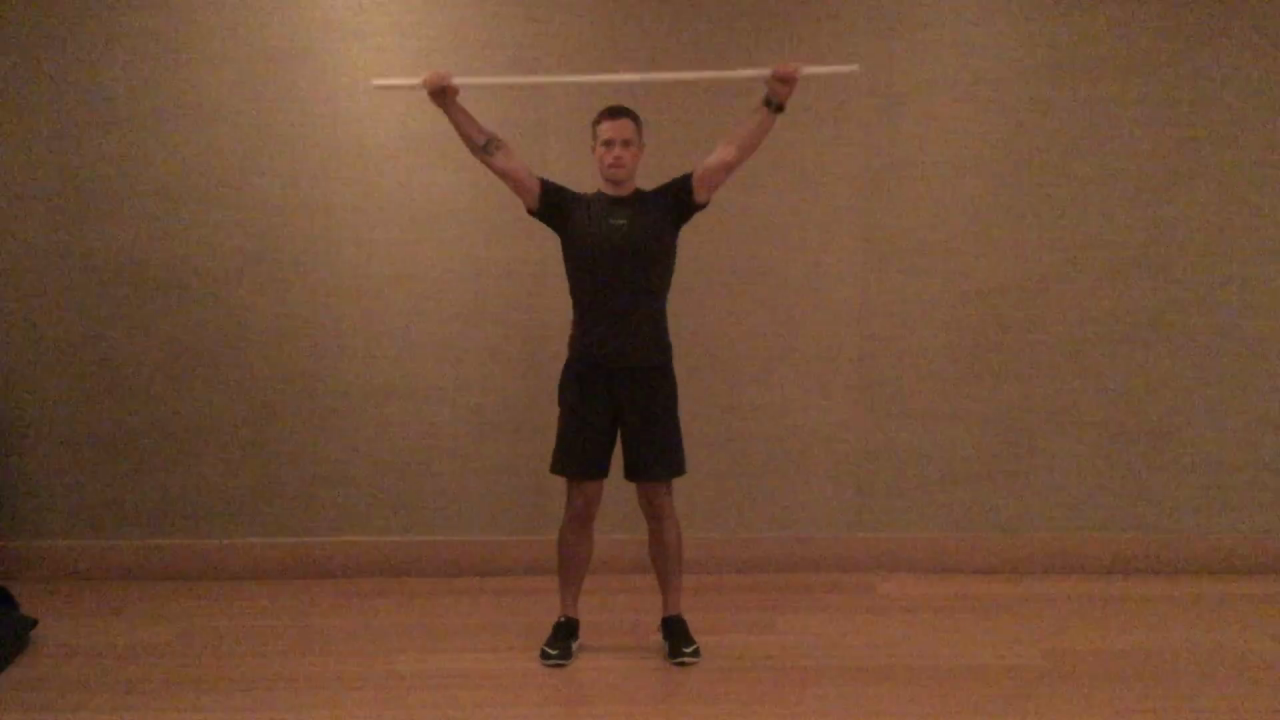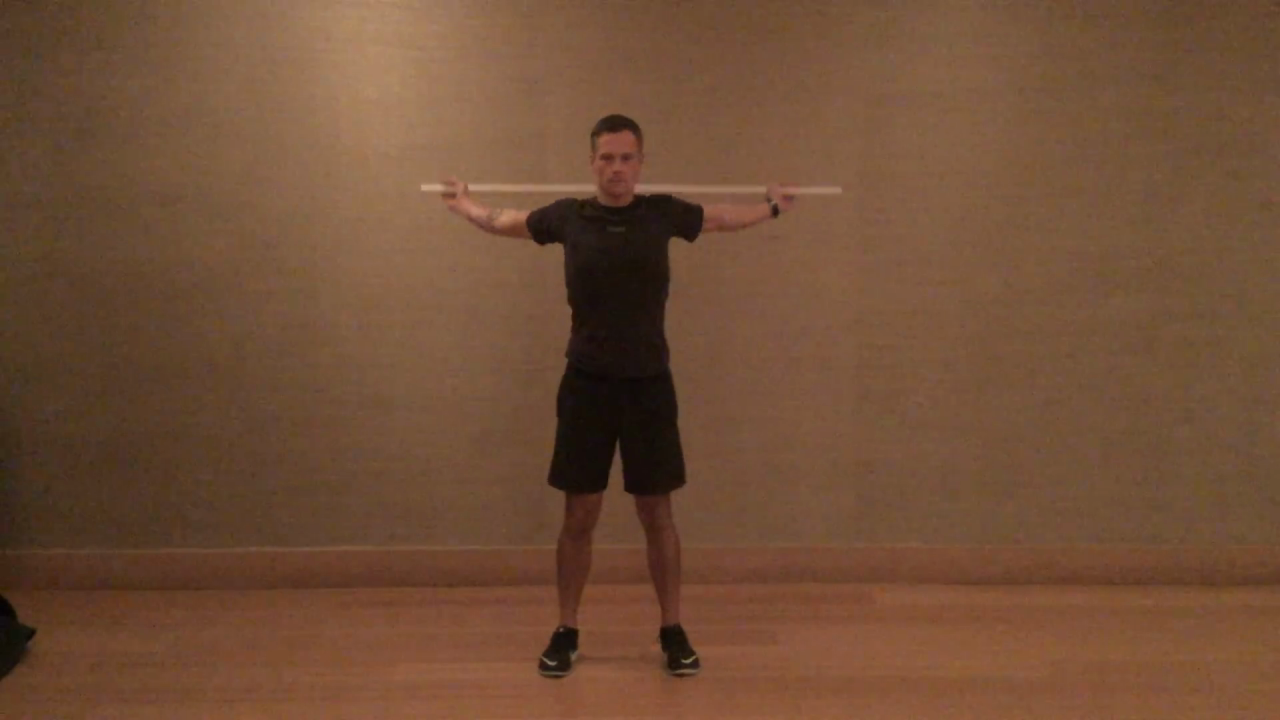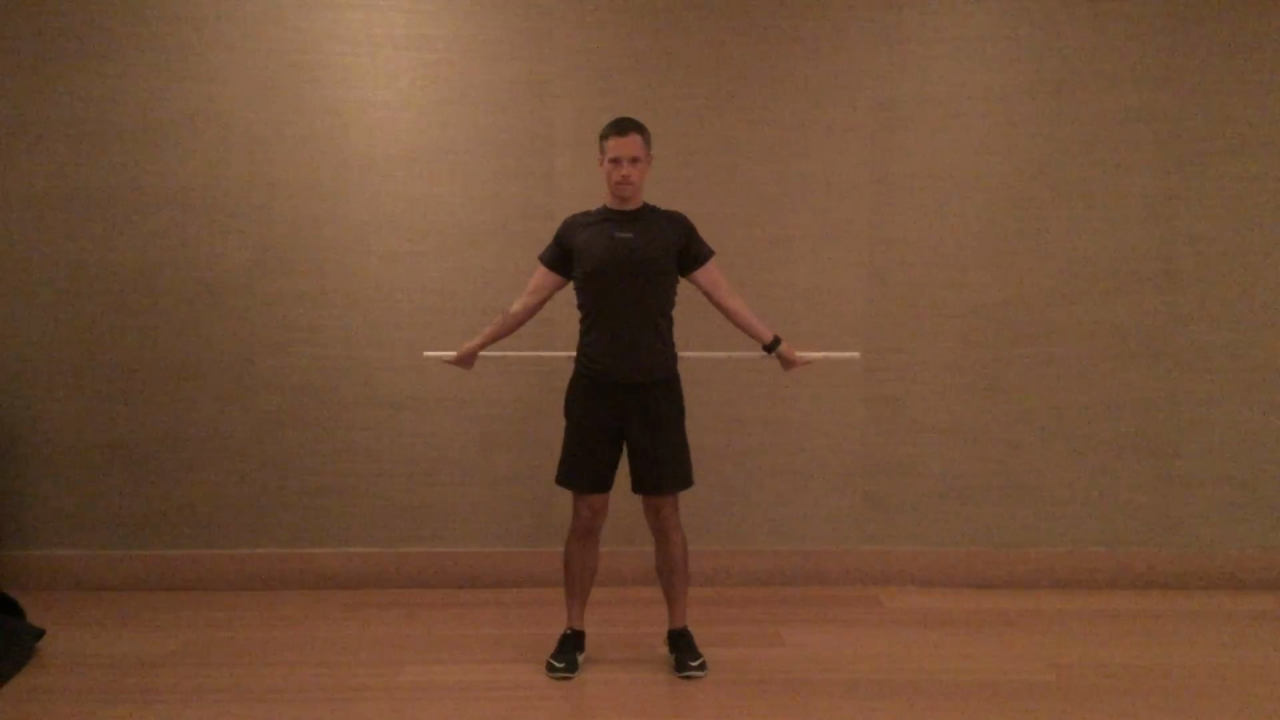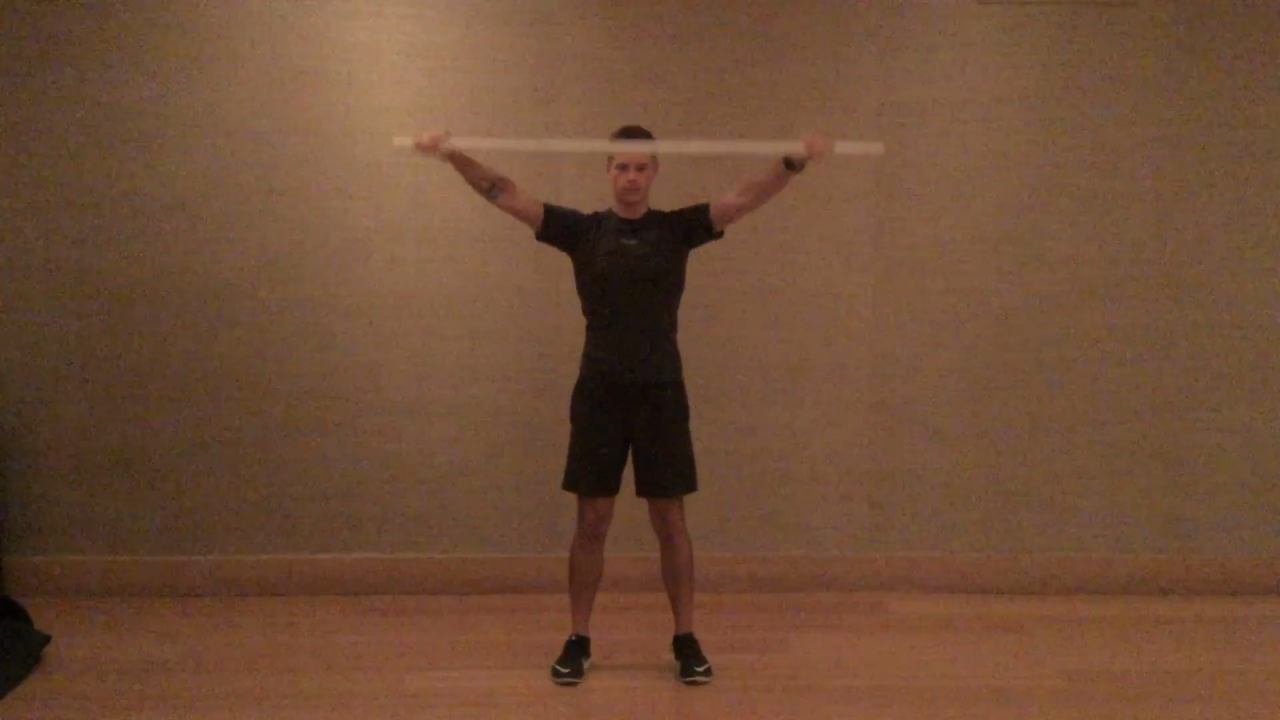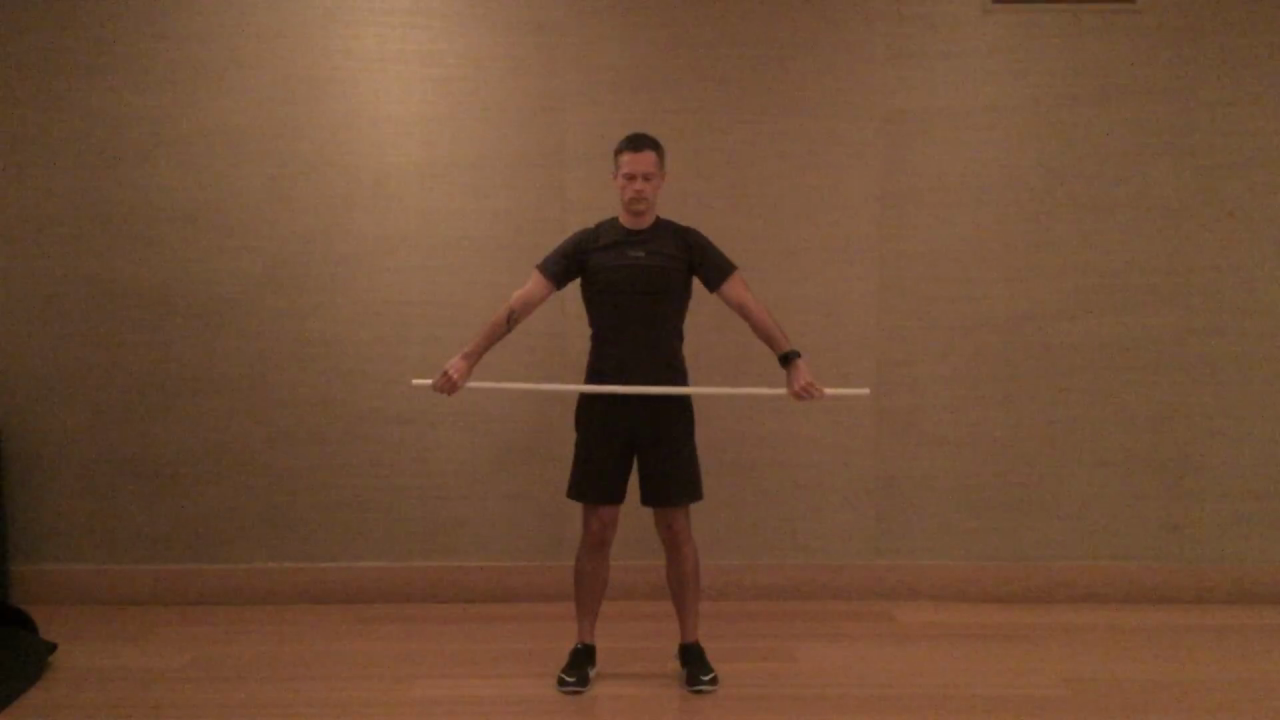
dt=1s
person 1, frame 1
left shoulder: (668, 205)
right shoulder: (568, 209)
left elbow: (730, 154)
right elbow: (502, 161)
left wrist: (774, 100)
right wrist: (451, 105)
left hip: (650, 374)
right hip: (587, 375)
left knee: (659, 503)
right knee: (580, 504)
left ankle: (674, 619)
right ankle: (567, 621)
person 1, frame 2
left shoulder: (663, 213)
right shoulder: (568, 216)
left elbow: (722, 216)
right elbow: (506, 220)
left wrist: (771, 205)
right wrist: (464, 202)
left hip: (649, 385)
right hip: (586, 385)
left knee: (657, 514)
right knee: (579, 515)
left ankle: (672, 631)
right ankle: (566, 632)
person 1, frame 3
left shoulder: (673, 227)
right shoulder: (576, 229)
left elbow: (722, 293)
right elbow: (531, 297)
left wrist: (774, 343)
right wrist: (479, 343)
left hip: (657, 390)
right hip: (592, 390)
left knee: (665, 516)
right knee: (585, 516)
left ankle: (679, 633)
right ankle: (573, 633)
person 1, frame 4
left shoulder: (678, 228)
right shoulder: (581, 230)
left elbow: (745, 196)
right elbow: (506, 194)
left wrist: (796, 160)
right wrist: (453, 154)
left hip: (662, 393)
right hip: (599, 393)
left knee: (670, 522)
right knee: (591, 523)
left ankle: (685, 639)
right ankle: (578, 640)
person 1, frame 5
left shoulder: (686, 242)
right shoulder: (587, 243)
left elbow: (744, 300)
right elbow: (525, 298)
left wrist: (792, 360)
right wrist: (469, 356)
left hip: (668, 403)
right hip: (603, 403)
left knee: (676, 530)
right knee: (596, 531)
left ankle: (691, 648)
right ankle: (584, 649)
